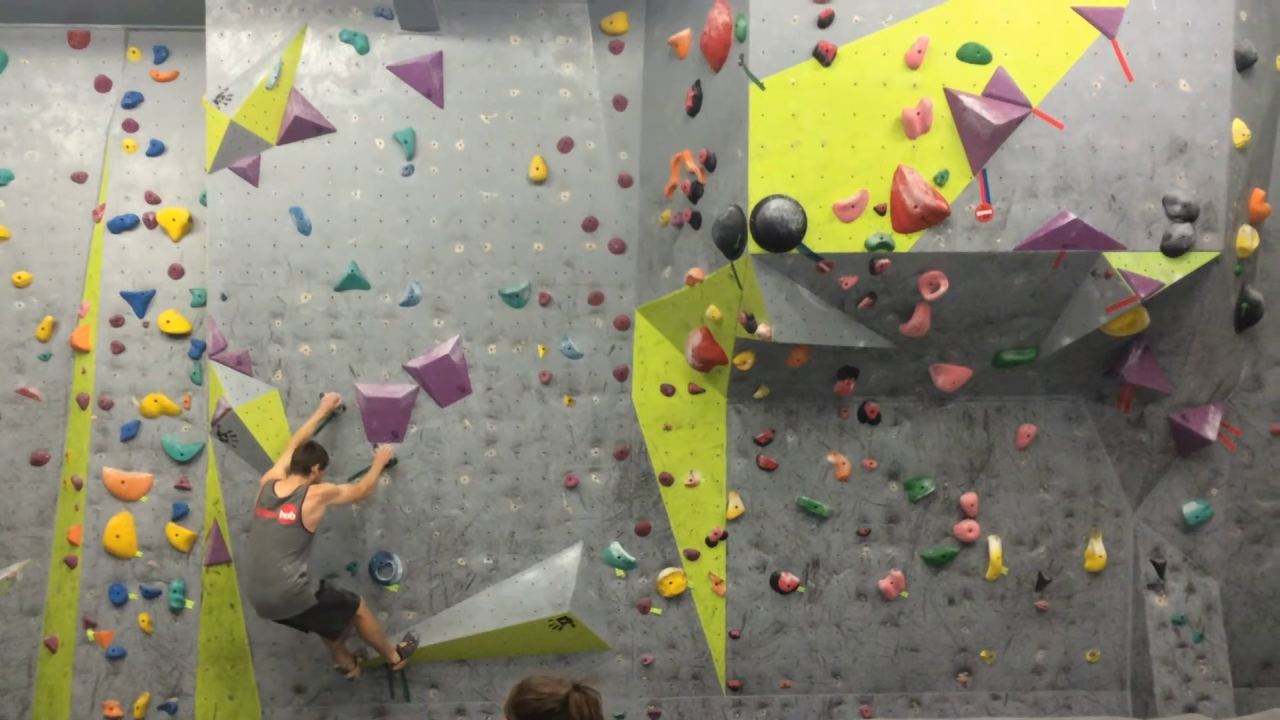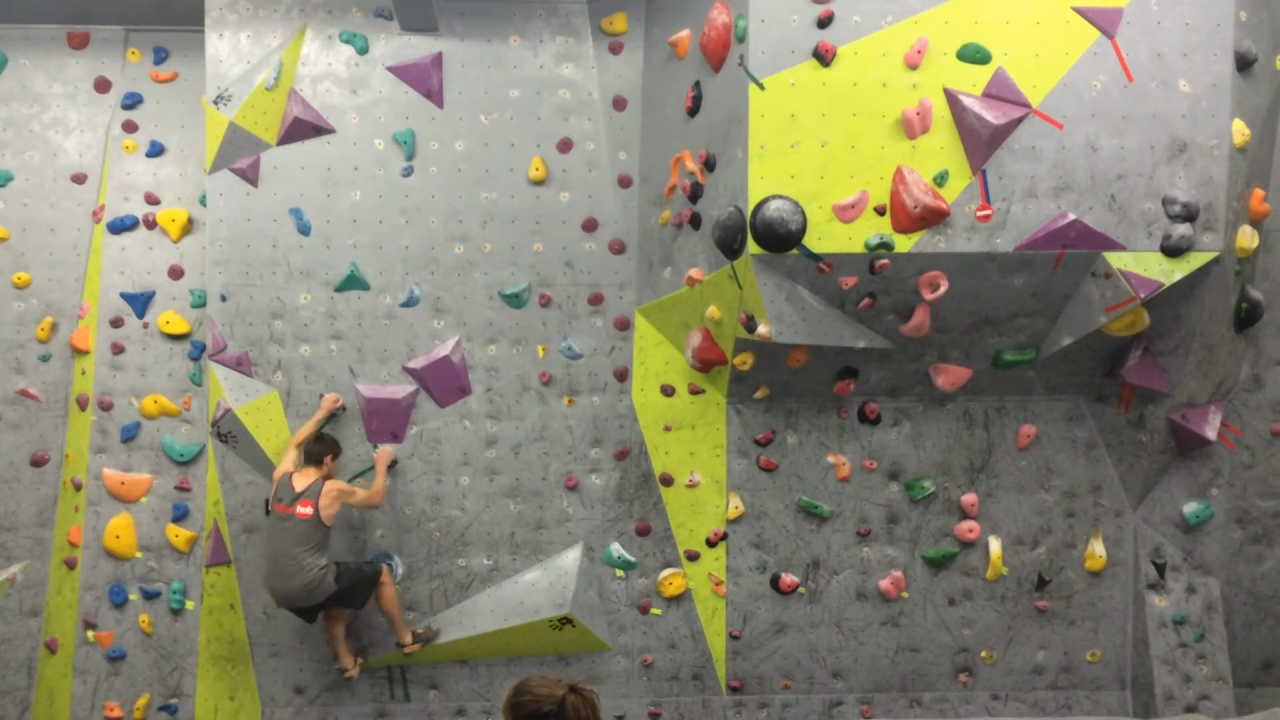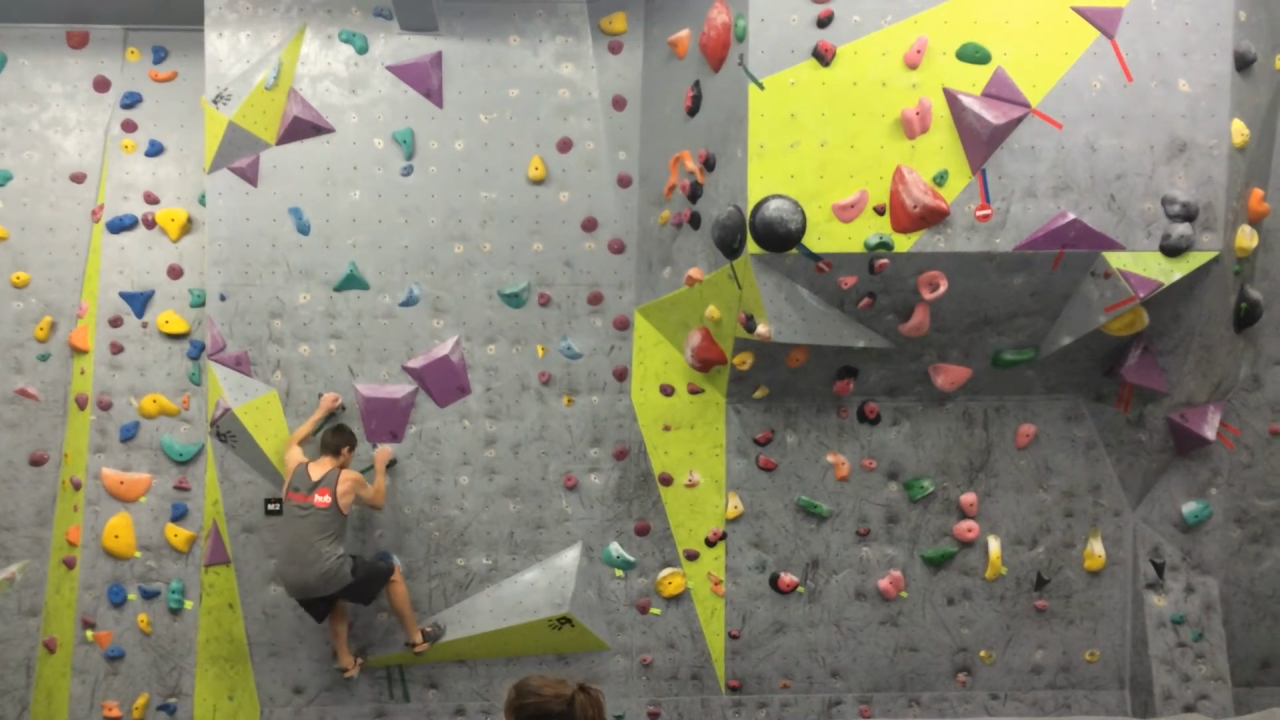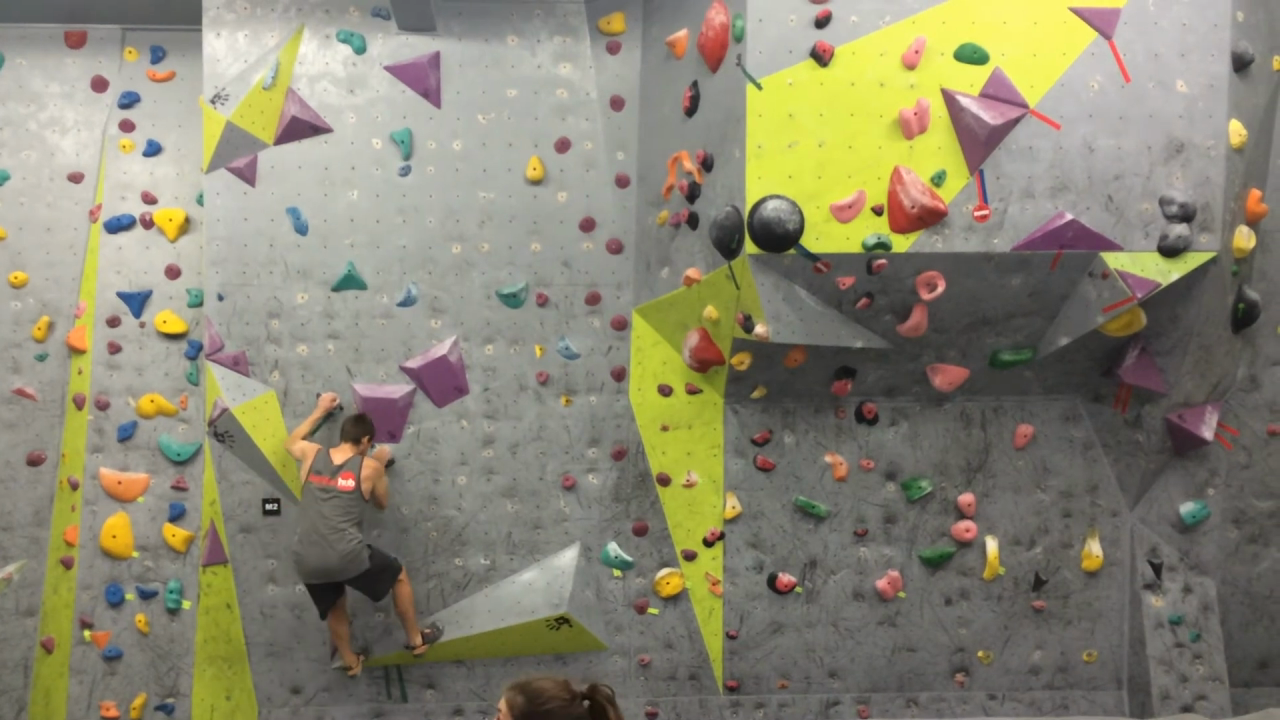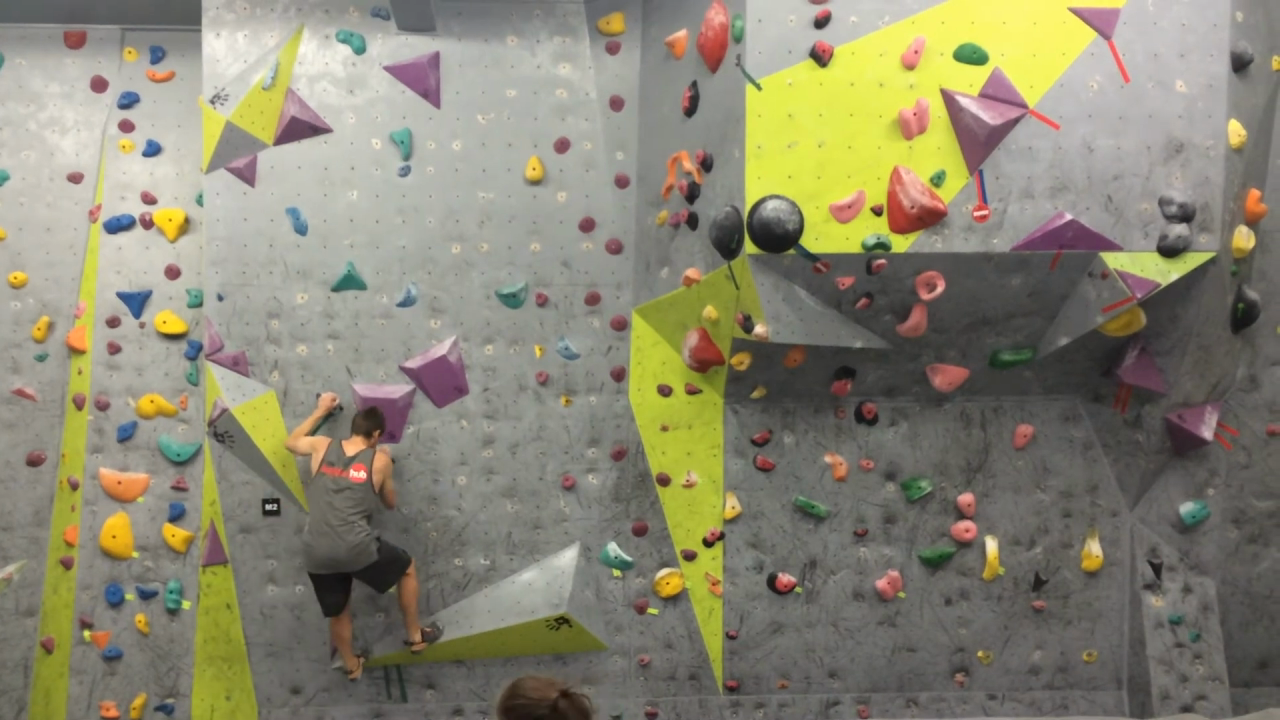
dt=0.3s
person 1, frame 1
left shoulder: (267, 484)
right shoulder: (316, 495)
left elbow: (294, 447)
right elbow: (362, 491)
left wrist: (322, 412)
right wrist: (380, 462)
left hip: (259, 598)
right hip: (290, 595)
left knee: (325, 606)
right knee: (358, 607)
left ankle: (346, 663)
right ankle: (393, 656)
person 1, frame 2
left shoulder: (281, 477)
right shoulder: (332, 490)
left elbow: (294, 444)
right elbow: (375, 498)
left wrist: (322, 413)
right wrist: (381, 465)
left hip: (277, 589)
right hip: (310, 586)
left knee: (335, 601)
right knee: (381, 575)
left ankle: (346, 662)
right ankle: (406, 638)
person 1, frame 3
left shoulder: (295, 468)
right shoulder: (349, 479)
left elbow: (292, 443)
right elbow: (378, 502)
left wrist: (321, 412)
right wrist: (380, 466)
left hip: (291, 579)
right hip: (326, 574)
left knee: (335, 602)
right knee: (392, 574)
left ankle: (347, 663)
right ankle: (416, 637)
person 1, frame 4
left shoulder: (312, 454)
right shoulder: (369, 467)
left elbow: (291, 442)
right elbow: (382, 503)
left wrist: (320, 411)
left hip: (307, 562)
right hip: (347, 557)
left knee: (334, 606)
right knee: (398, 575)
left ankle: (350, 662)
right ankle: (416, 639)
person 1, frame 5
left shoulder: (322, 447)
right shoulder: (380, 460)
left elbow: (291, 441)
right elbow: (390, 502)
left wrist: (321, 411)
left hip: (316, 553)
right hip: (356, 549)
left knee: (337, 611)
right knee: (407, 569)
left ankle: (351, 665)
right ankle: (415, 636)
